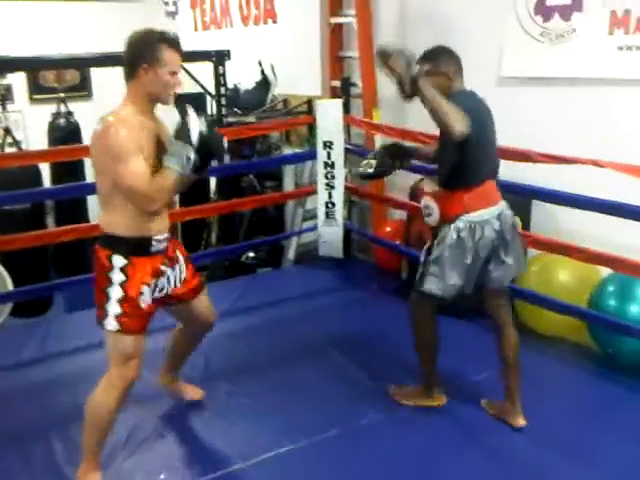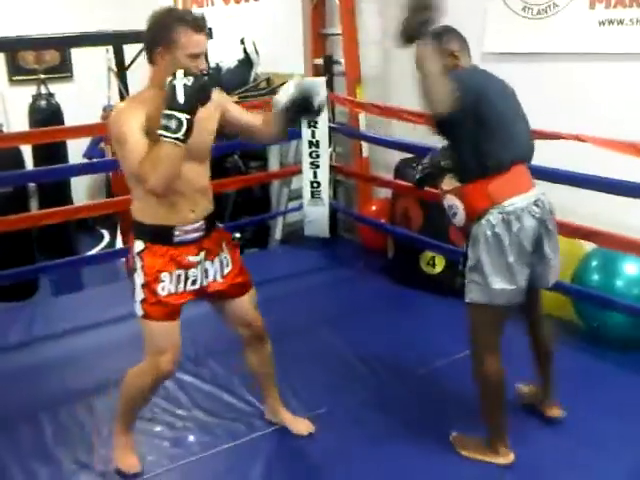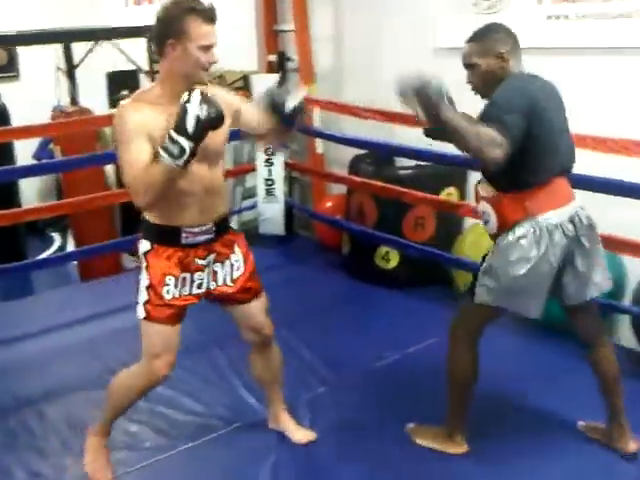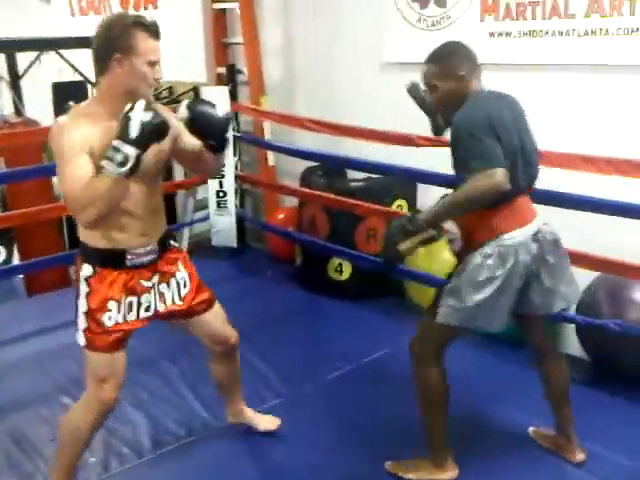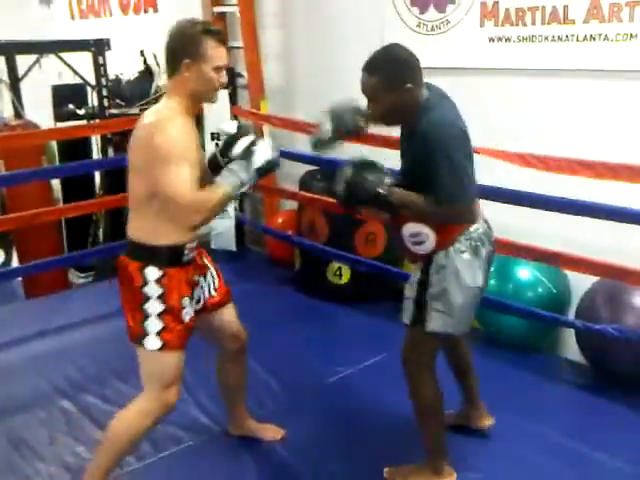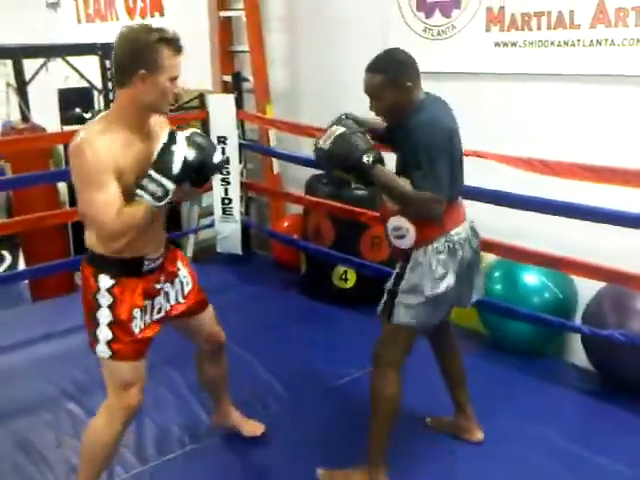
dt=0.5s
person 1, frame 1
left shoulder: (155, 120)
right shoulder: (118, 129)
left elbow: (171, 182)
right elbow: (151, 199)
left wrist: (200, 153)
right wrist: (183, 150)
left hip: (164, 248)
right hip: (126, 259)
left knee: (202, 318)
right knee: (124, 370)
left ankle: (170, 377)
person 1, frame 2
left shoulder: (208, 100)
right shoulder: (127, 115)
left elbow: (261, 131)
right elbow: (155, 181)
left wrist: (288, 107)
right wrist: (178, 116)
left hip: (209, 239)
right hip: (159, 249)
left knee: (252, 327)
right knee: (162, 361)
left ankle: (275, 408)
right ankle: (122, 430)
person 1, frame 3
left shoulder: (216, 97)
right shoulder: (134, 114)
left elbow: (270, 131)
right elbow: (142, 193)
left wrist: (284, 112)
right wrist: (182, 138)
left hip: (221, 240)
right hip: (167, 250)
left knee: (262, 333)
right knee: (156, 366)
left ankle: (279, 415)
right ankle: (97, 436)
person 1, frame 4
left shoulder: (156, 114)
right shoulder: (71, 130)
left elbow: (206, 170)
right elbow: (87, 212)
left wrist: (214, 139)
right wrist: (127, 147)
left hip: (163, 259)
right hip: (109, 273)
left knee: (224, 340)
right knee: (104, 393)
left ankle: (237, 410)
person 1, frame 5
left shoulder: (184, 118)
right shoulder: (161, 127)
right elbow: (194, 211)
left wrist: (226, 157)
right wrist: (243, 170)
left hip: (188, 260)
right hip: (155, 272)
left knee: (234, 340)
right knee: (161, 396)
left ankle: (240, 420)
person 1, frame 6
left shoulder: (158, 125)
right shoulder: (92, 146)
left elbow: (180, 190)
right elbow: (115, 235)
left wrist: (196, 170)
right wrist: (162, 178)
left hip: (164, 264)
right hip: (117, 281)
left knee: (212, 340)
right knee: (125, 399)
left ankle: (224, 412)
person 2, frame 1
left shoulder: (460, 107)
right shoulder: (473, 103)
left elbow: (458, 132)
left wrist: (420, 82)
right wrist: (408, 154)
left hip: (467, 225)
right hip: (496, 215)
left knee: (423, 306)
right knee: (500, 313)
left ankle: (430, 389)
right ankle: (512, 407)
person 2, frame 2
left shoulder: (469, 85)
right shoulder: (495, 86)
left elbow: (440, 107)
left wrist: (421, 37)
right wrist: (450, 163)
left hip: (500, 219)
right hip: (531, 203)
left knee: (484, 338)
right knee: (532, 309)
left ankle: (495, 444)
right ankle: (546, 396)
person 2, frame 3
left shoulder: (510, 96)
right shoulder: (543, 89)
left elbow: (492, 152)
left wrist: (439, 110)
right wrist: (464, 126)
left hip: (530, 232)
right hip: (570, 218)
left knee: (464, 330)
right knee: (591, 330)
left ankle: (451, 434)
person 2, frame 4
left shoulder: (469, 119)
right shoulder: (505, 104)
left elbow: (493, 181)
left wrist: (423, 220)
left hip: (495, 249)
right hip: (533, 235)
left knee: (426, 348)
right knee: (542, 342)
right ankle: (568, 440)
person 2, frame 5
left shoulder: (439, 130)
right shoulder: (429, 99)
left elbow: (462, 211)
right elbow: (386, 114)
left wrist: (387, 193)
right wrist: (353, 117)
left hip: (452, 251)
right hip: (461, 244)
left knee: (417, 357)
right knee: (446, 329)
right ankle: (474, 410)
person 2, frame 6
left shoulder: (428, 126)
right shoulder: (427, 108)
left elbow: (431, 205)
right elbow: (389, 133)
left wrist: (368, 166)
right wrist: (358, 129)
left hip: (433, 252)
right hip: (454, 240)
left knee: (387, 358)
right knee: (437, 327)
right ankle: (465, 420)
